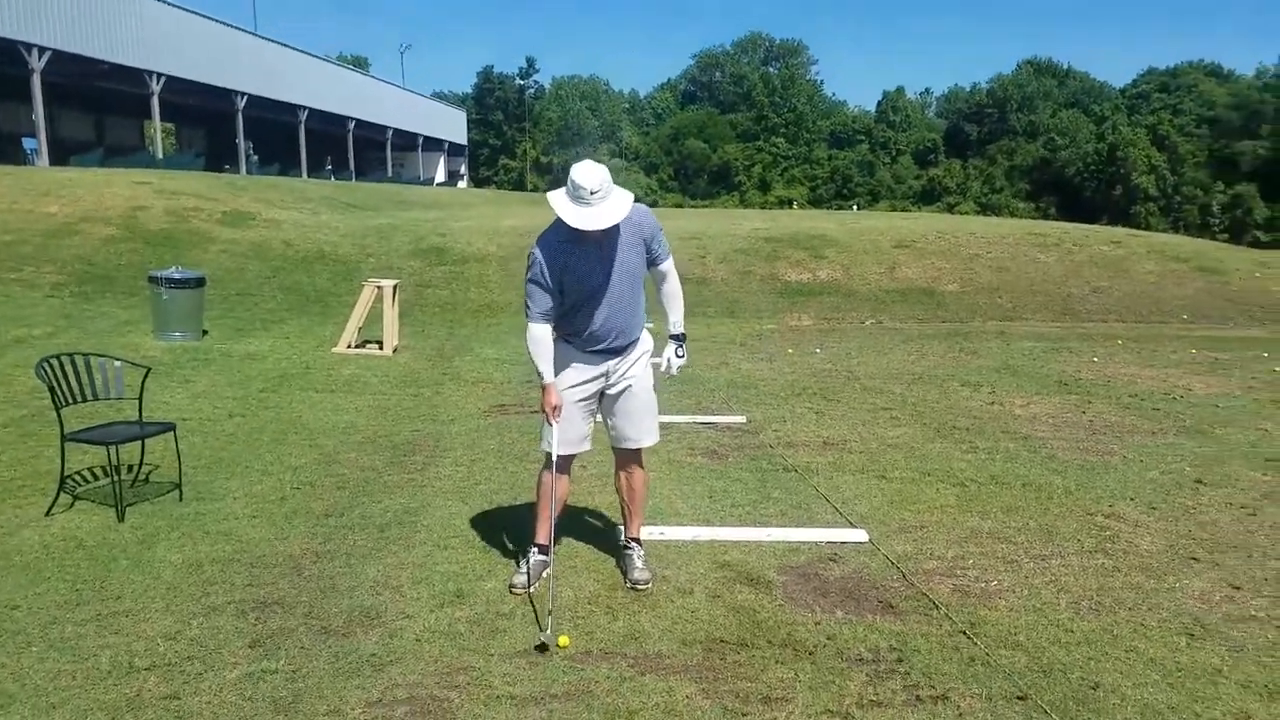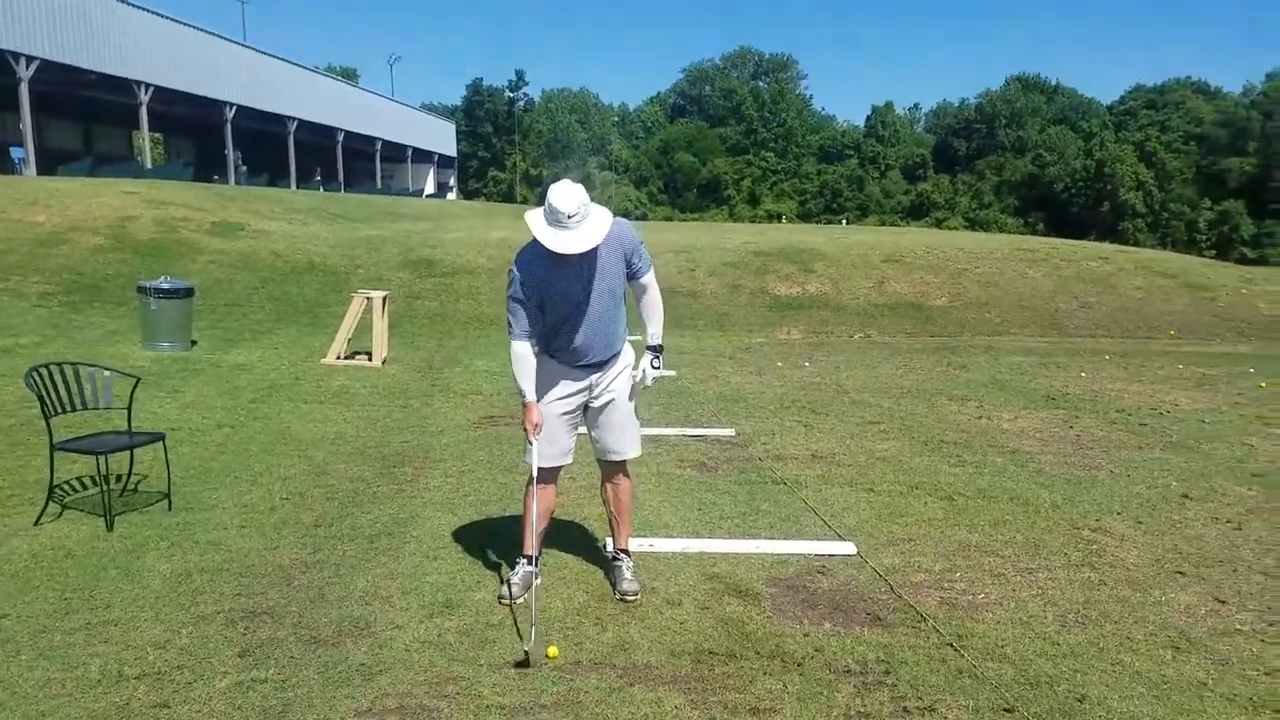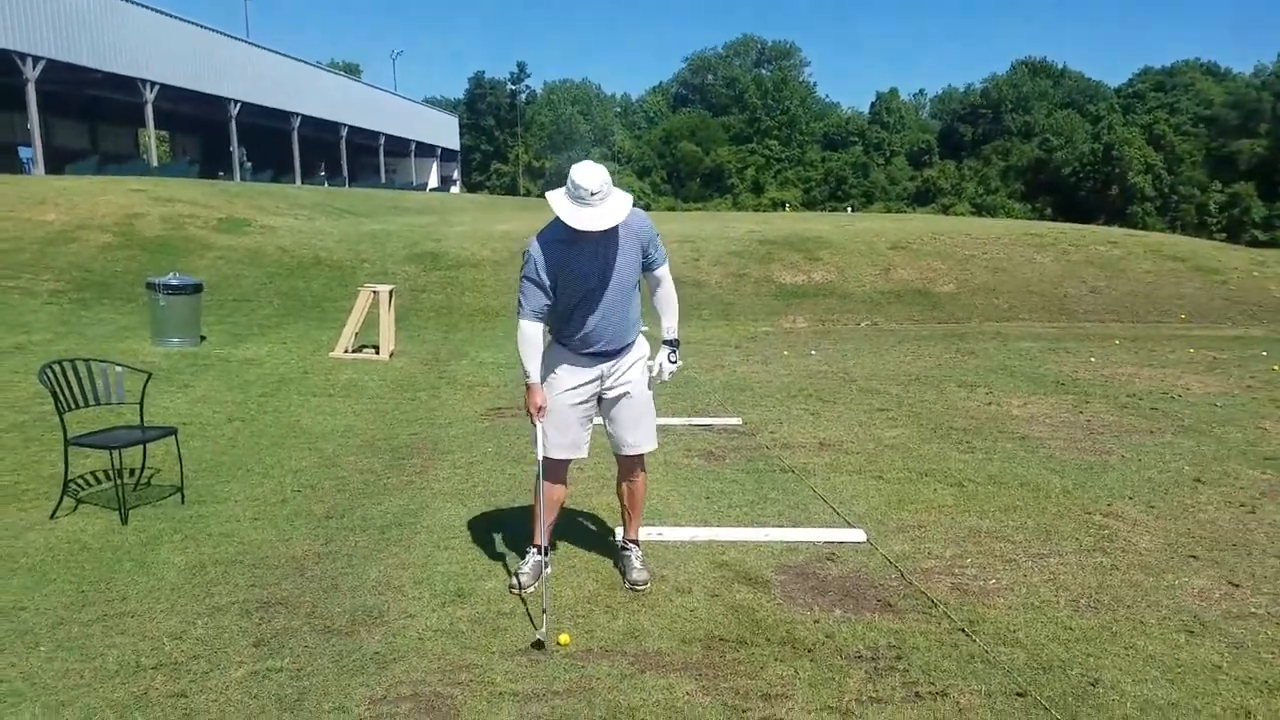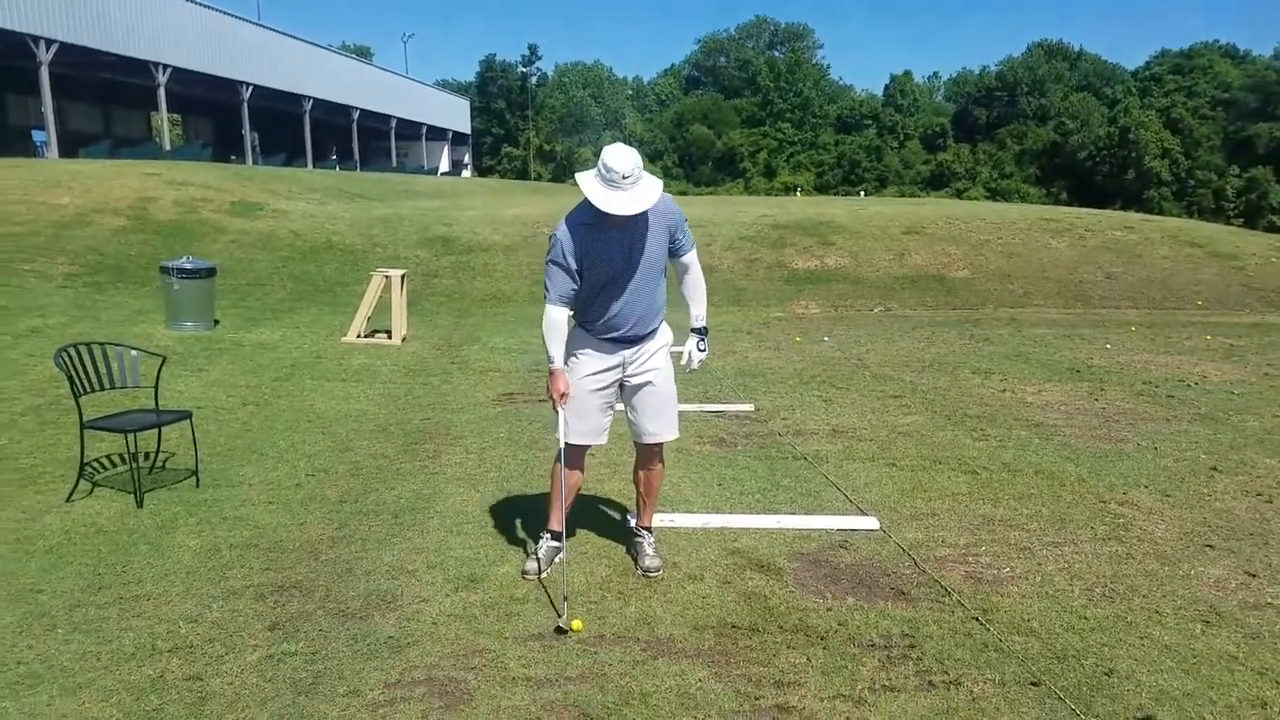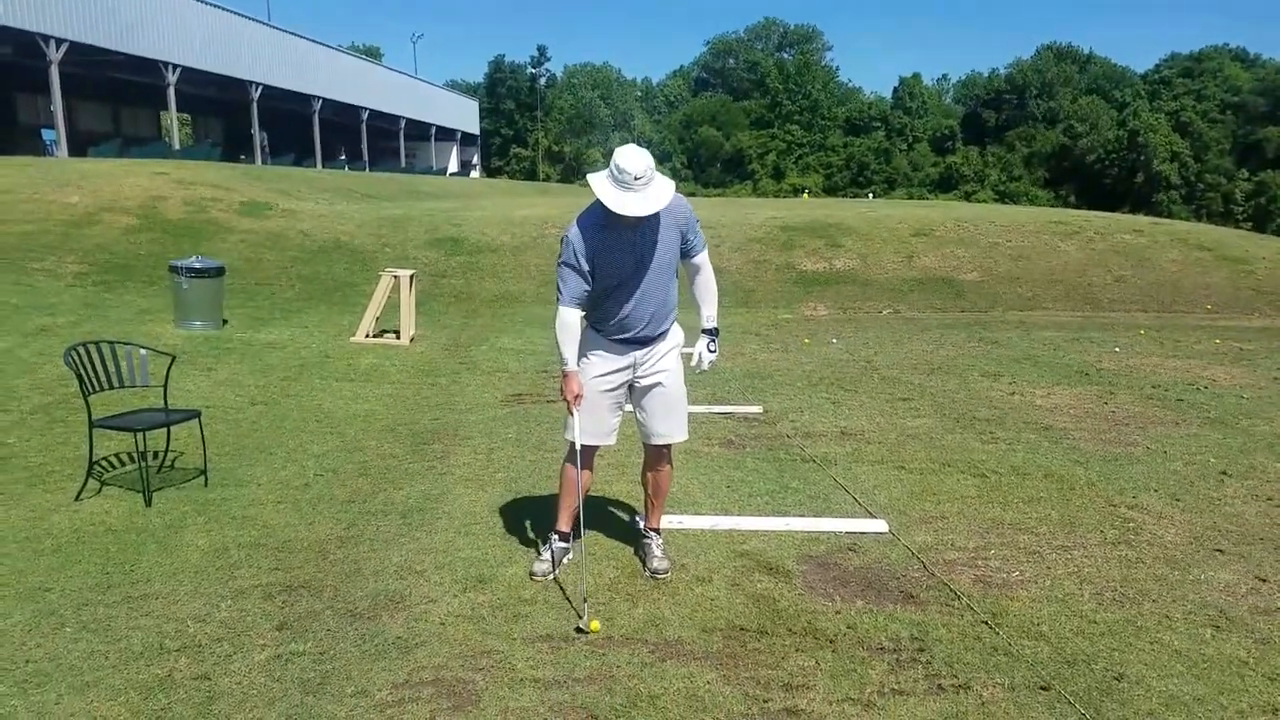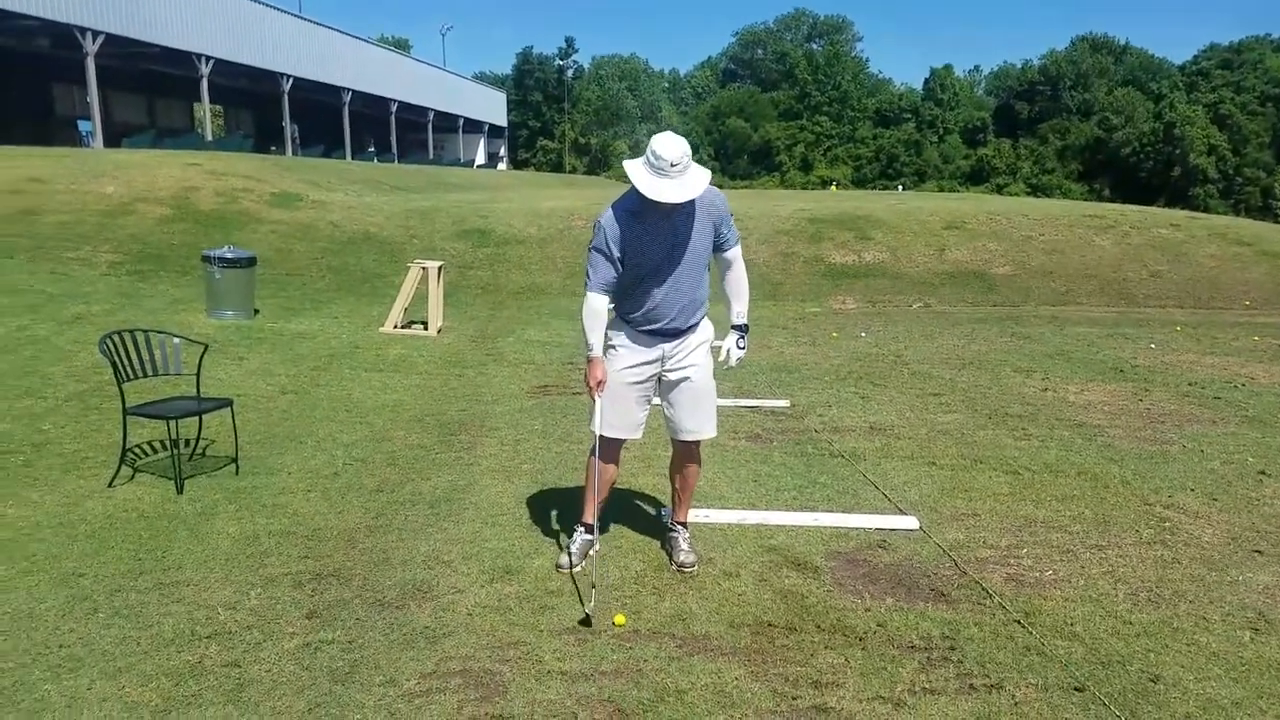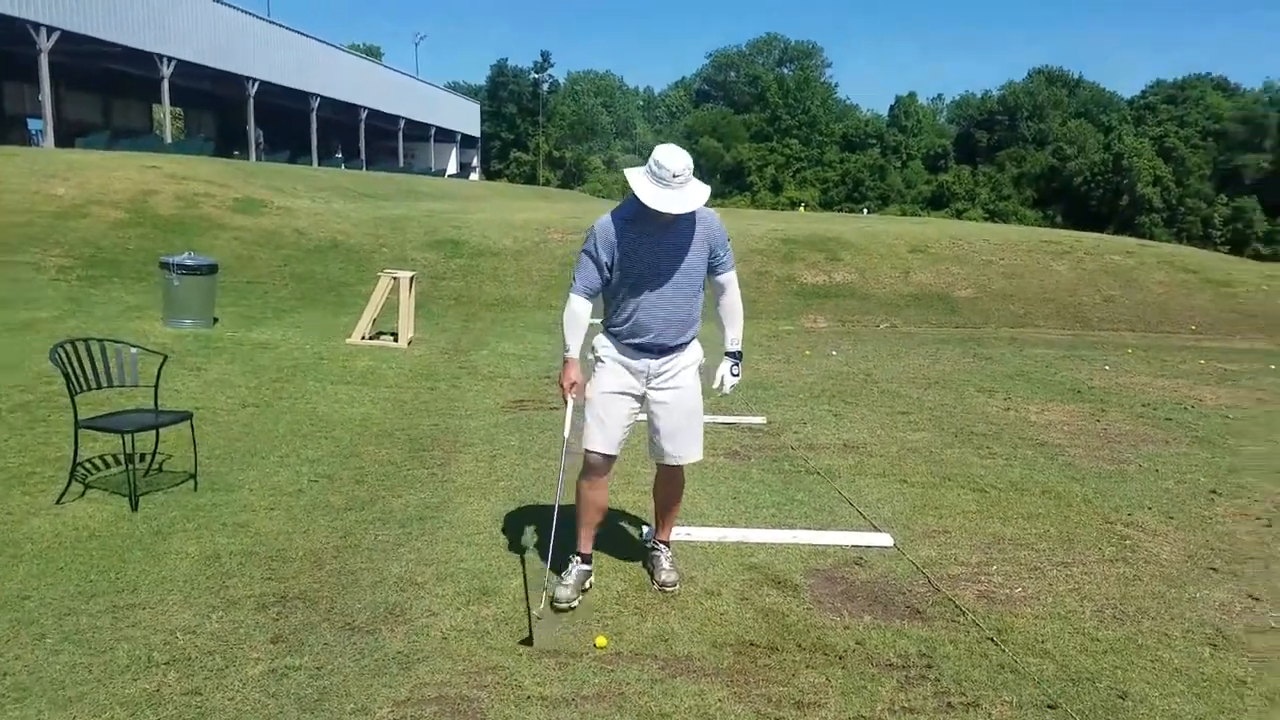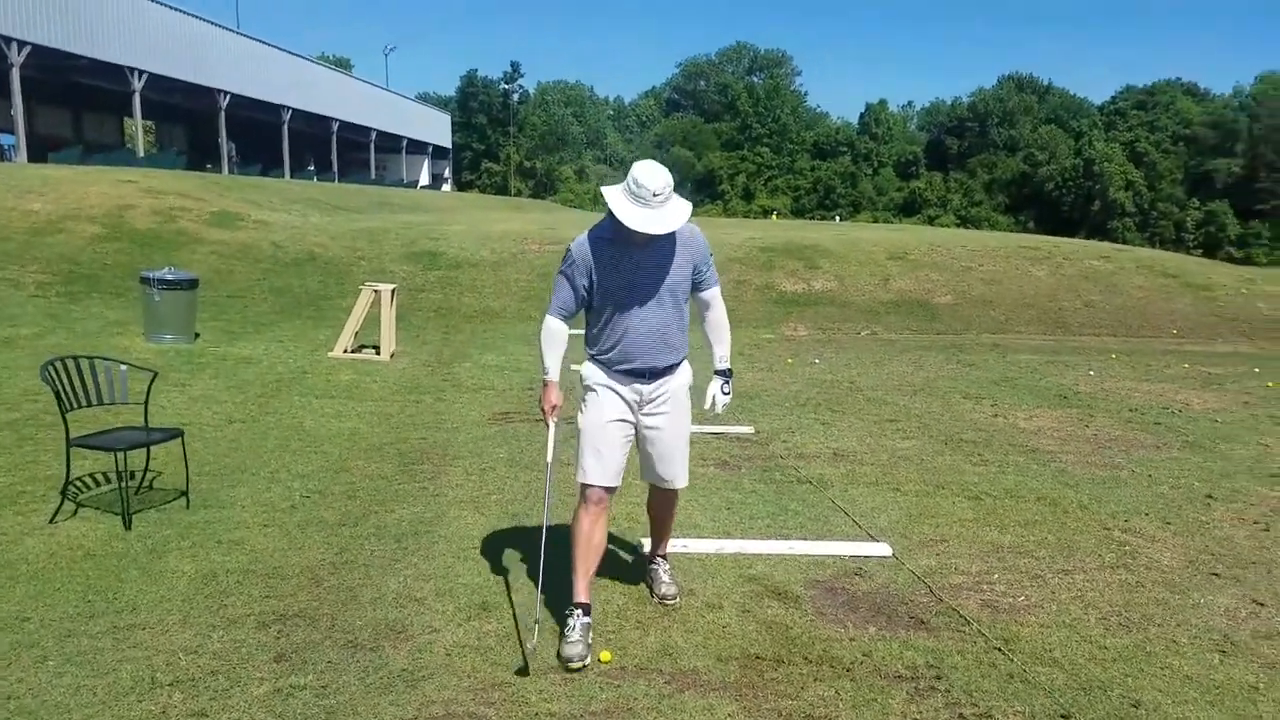
dt=0.3s
person 1, frame 1
left shoulder: (640, 221)
right shoulder: (548, 249)
left elbow: (665, 276)
right elbow: (538, 322)
left wrist: (676, 335)
right wrist: (548, 382)
left hip: (631, 356)
right hip: (574, 360)
left knee: (631, 454)
right knee: (558, 456)
left ankle: (632, 545)
right ankle: (540, 550)
person 1, frame 2
left shoulder: (620, 235)
right shoulder: (527, 266)
left elbow: (646, 287)
right elbow: (521, 340)
left wrist: (653, 348)
right wrist: (530, 400)
left hip: (613, 369)
right hip: (556, 374)
left knee: (616, 466)
right knee: (545, 469)
left ankle: (621, 557)
right ankle: (528, 561)
person 1, frame 3
left shoulder: (638, 226)
right shoulder: (544, 247)
left elbow: (660, 281)
right elbow: (530, 320)
left wrist: (669, 341)
right wrist: (533, 382)
left hip: (627, 360)
right hip: (568, 364)
left knee: (632, 459)
right knee: (555, 460)
left ankle: (631, 546)
right ankle: (539, 551)
person 1, frame 4
left shoulder: (666, 211)
right shoulder: (570, 232)
left elbow: (688, 268)
right elbow: (556, 305)
left wrist: (698, 329)
right wrist: (556, 368)
left hip: (650, 347)
right hip: (590, 350)
left knee: (651, 446)
right knee: (573, 446)
left ankle: (643, 533)
right ankle: (552, 536)
person 1, frame 5
left shoulder: (678, 212)
right shoulder: (582, 232)
left elbow: (699, 268)
right elbow: (569, 307)
left wrist: (709, 330)
right wrist: (570, 369)
left hip: (660, 348)
right hip: (602, 350)
left knee: (660, 448)
right knee: (583, 446)
left ankle: (651, 535)
right ankle: (561, 537)
person 1, frame 6
left shoulder: (712, 205)
right shoulder: (615, 219)
left elbow: (732, 263)
right elbow: (597, 292)
left wrist: (739, 325)
right wrist: (595, 356)
left hip: (690, 342)
right hip: (630, 344)
left knee: (688, 442)
right knee: (609, 440)
left ankle: (678, 529)
right ankle: (586, 529)
person 1, frame 7
left shoulder: (708, 225)
right shoulder: (609, 227)
left elbow: (726, 288)
right elbow: (580, 296)
left wrist: (733, 351)
right wrist: (571, 358)
left hip: (678, 362)
right hip: (618, 358)
left knee: (673, 464)
right knee: (596, 460)
left ankle: (660, 547)
right ankle: (582, 559)
person 1, frame 8
left shoulder: (691, 241)
right shoulder: (587, 247)
left elbow: (711, 305)
right elbow: (558, 316)
left wrist: (722, 369)
right wrist: (551, 379)
left hip: (669, 384)
right hip: (608, 385)
left knee: (667, 485)
right knee: (595, 494)
left ankle: (658, 560)
right ankle: (579, 611)
